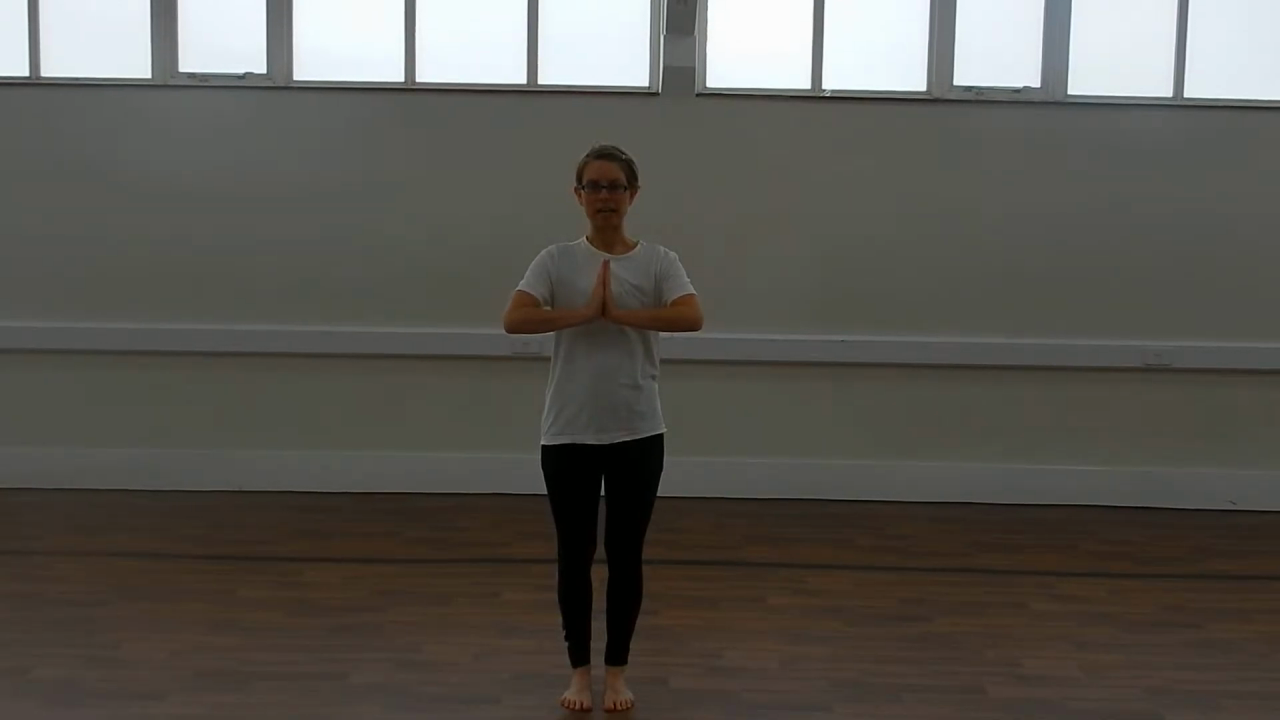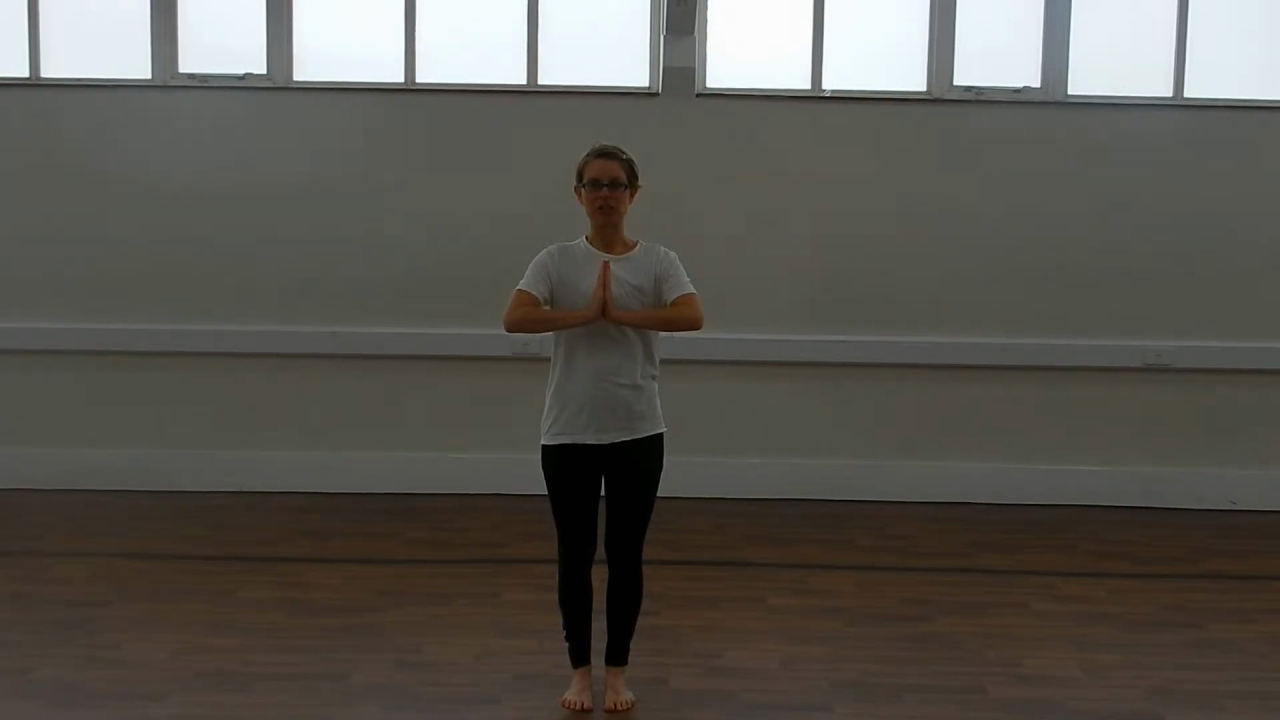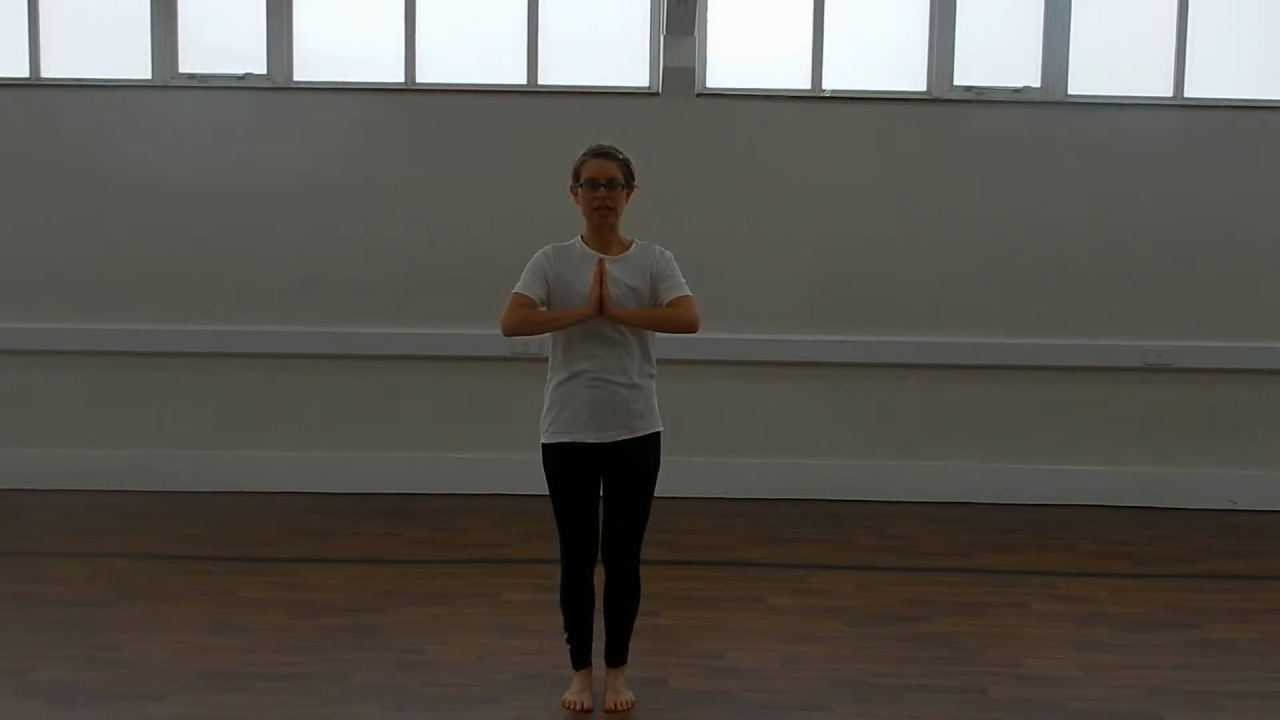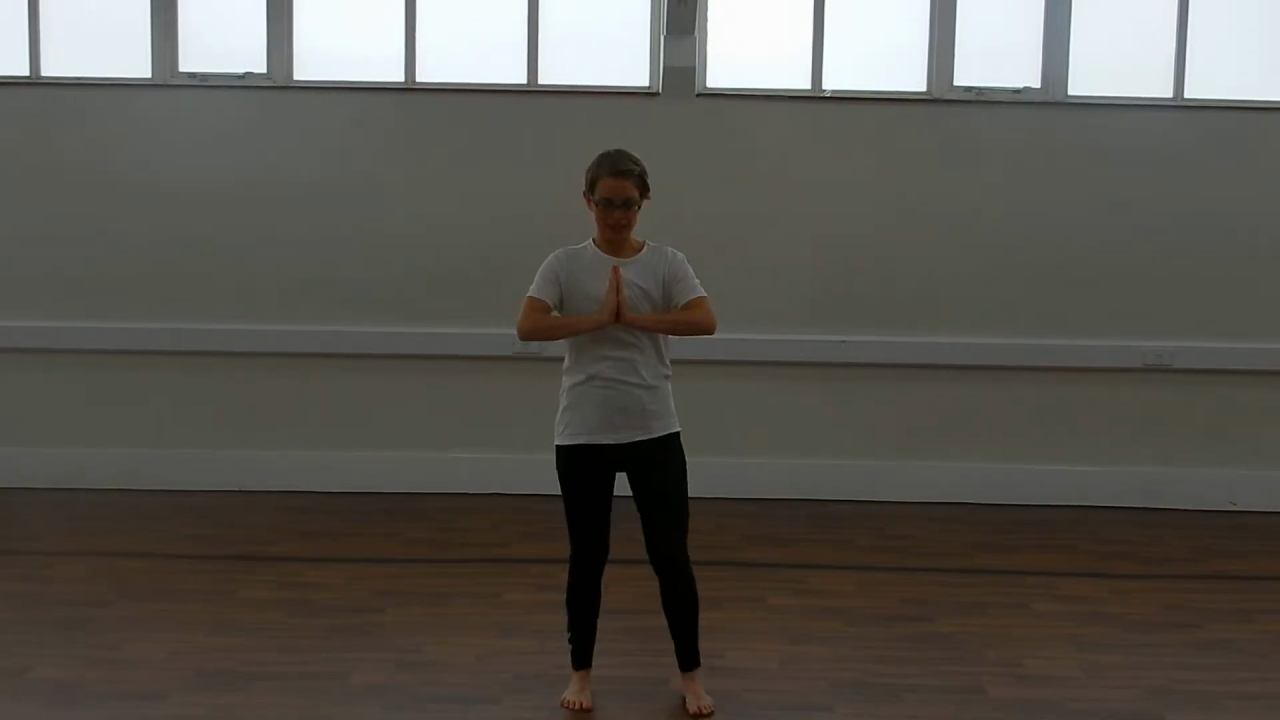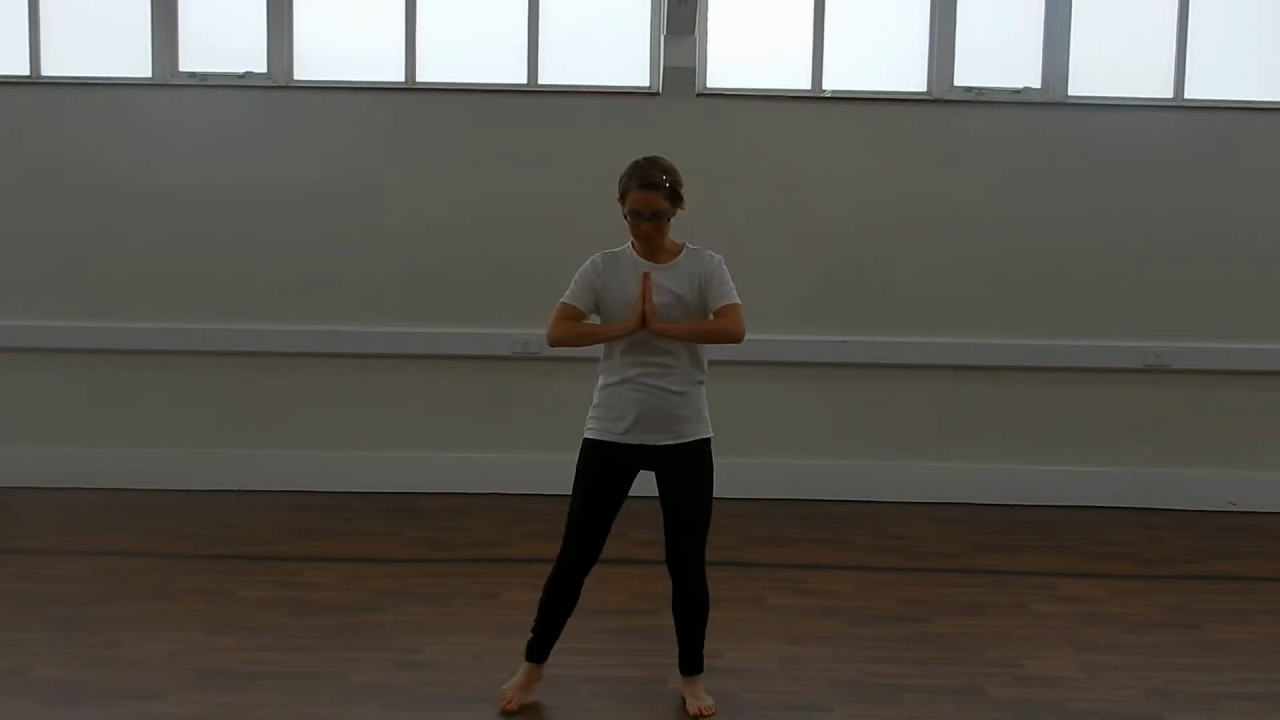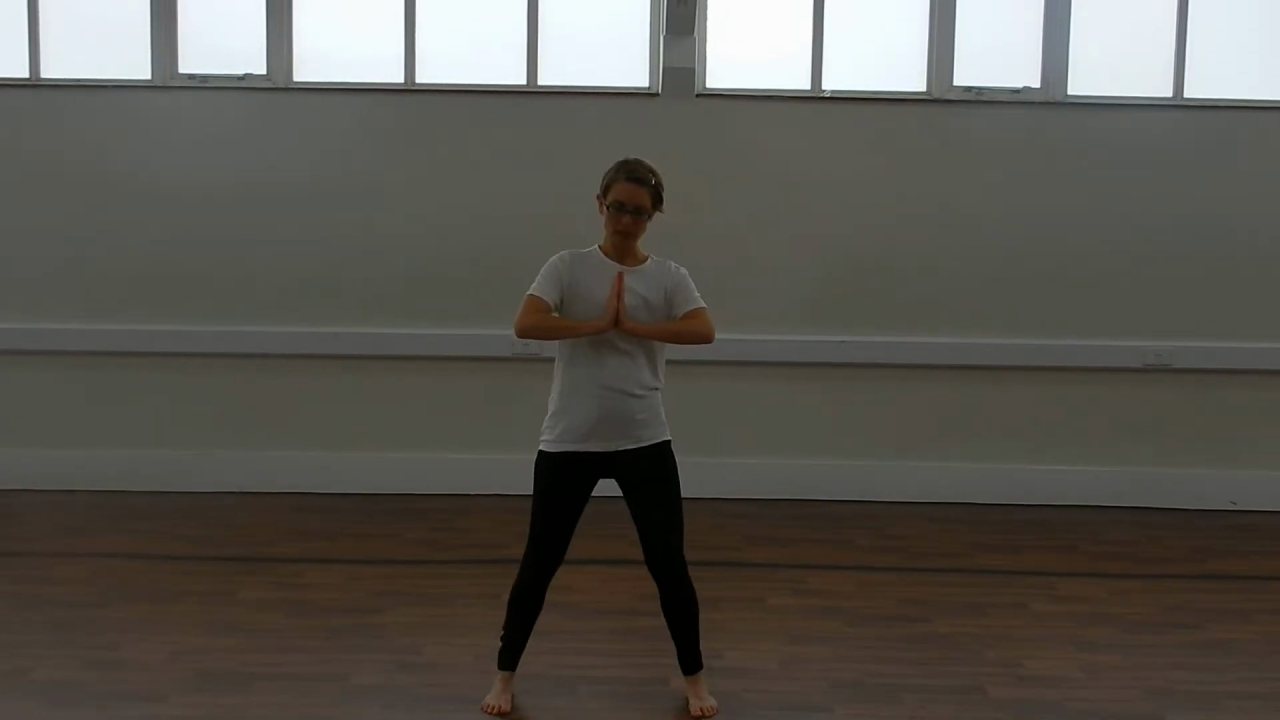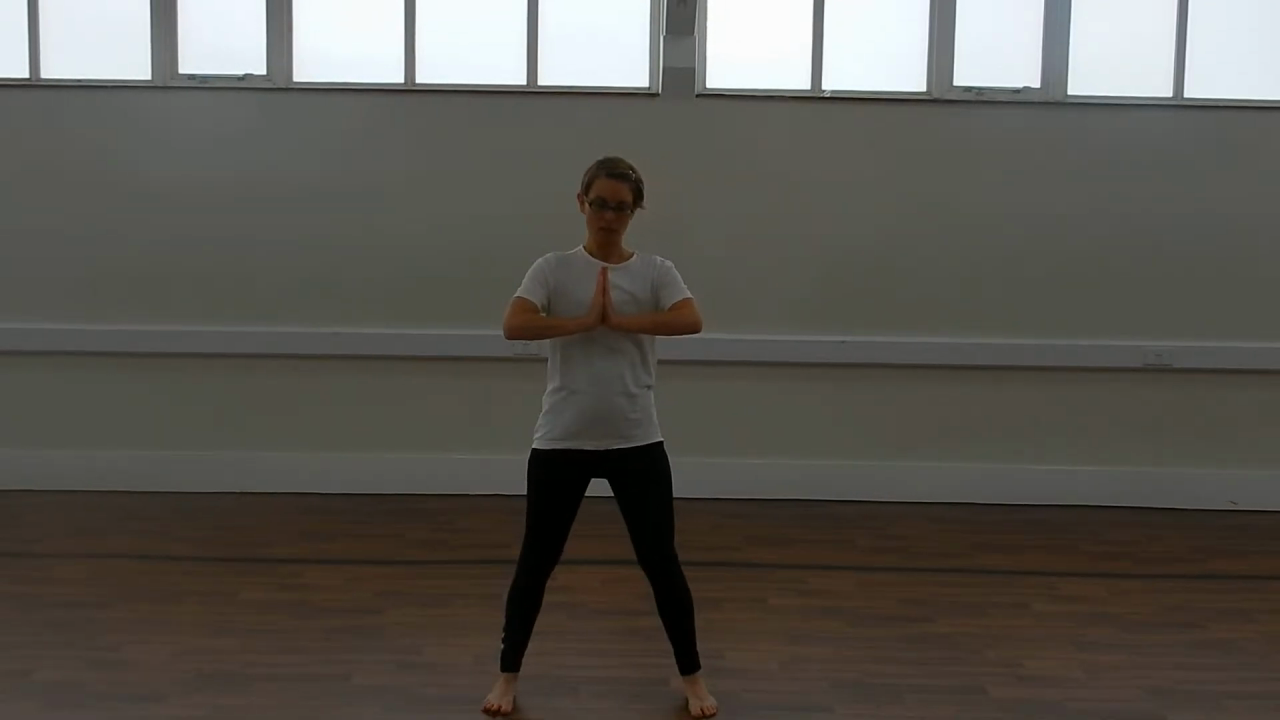
dt=0.4s
person 1, frame 1
left shoulder: (657, 261)
right shoulder: (556, 260)
left elbow: (691, 317)
right elbow: (514, 319)
left wrist: (619, 313)
right wrist: (585, 312)
left hip: (636, 433)
right hip: (569, 433)
left knee: (625, 556)
right knee: (575, 555)
left ankle: (616, 670)
right ankle: (579, 670)
person 1, frame 2
left shoulder: (658, 261)
right shoulder: (556, 260)
left elbow: (692, 317)
right elbow: (514, 318)
left wrist: (619, 314)
right wrist: (585, 313)
left hip: (636, 433)
right hip: (569, 433)
left knee: (625, 556)
right knee: (575, 556)
left ankle: (616, 670)
right ankle: (580, 670)
person 1, frame 3
left shoulder: (654, 260)
right shoulder: (553, 260)
left elbow: (688, 320)
right elbow: (512, 322)
left wrist: (616, 311)
right wrist: (582, 311)
left hip: (634, 431)
right hip: (569, 432)
left knee: (623, 556)
right knee: (578, 557)
left ankle: (616, 670)
right ankle: (581, 672)
person 1, frame 4
left shoulder: (666, 261)
right shoulder: (564, 264)
left elbow: (705, 320)
right elbow: (528, 327)
left wrist: (634, 317)
right wrist: (598, 318)
left hip: (653, 431)
right hip: (584, 434)
left knee: (671, 557)
right knee: (587, 558)
left ankle: (690, 674)
right ankle: (581, 670)
person 1, frame 5
left shoulder: (705, 265)
right shoulder: (603, 267)
left elbow: (733, 329)
right elbow: (557, 333)
left wrist: (661, 325)
right wrist: (626, 326)
left hip: (683, 436)
right hip: (611, 432)
left knee: (687, 563)
right knee: (577, 554)
right ankle: (532, 667)
person 1, frame 6
left shoulder: (669, 276)
right shoulder: (568, 267)
left elbow: (703, 331)
right elbow: (525, 324)
left wrist: (632, 326)
right wrist: (597, 323)
left hip: (644, 441)
right hip: (569, 440)
left knee: (669, 563)
right knee: (539, 561)
right ankle: (505, 674)
person 1, frame 7
left shoulder: (655, 270)
right shoulder: (553, 268)
left elbow: (691, 321)
right elbow: (513, 326)
left wrist: (618, 319)
right wrist: (585, 320)
left hip: (635, 440)
right hip: (562, 440)
left knee: (661, 561)
right knee: (536, 560)
right ankle: (508, 674)
